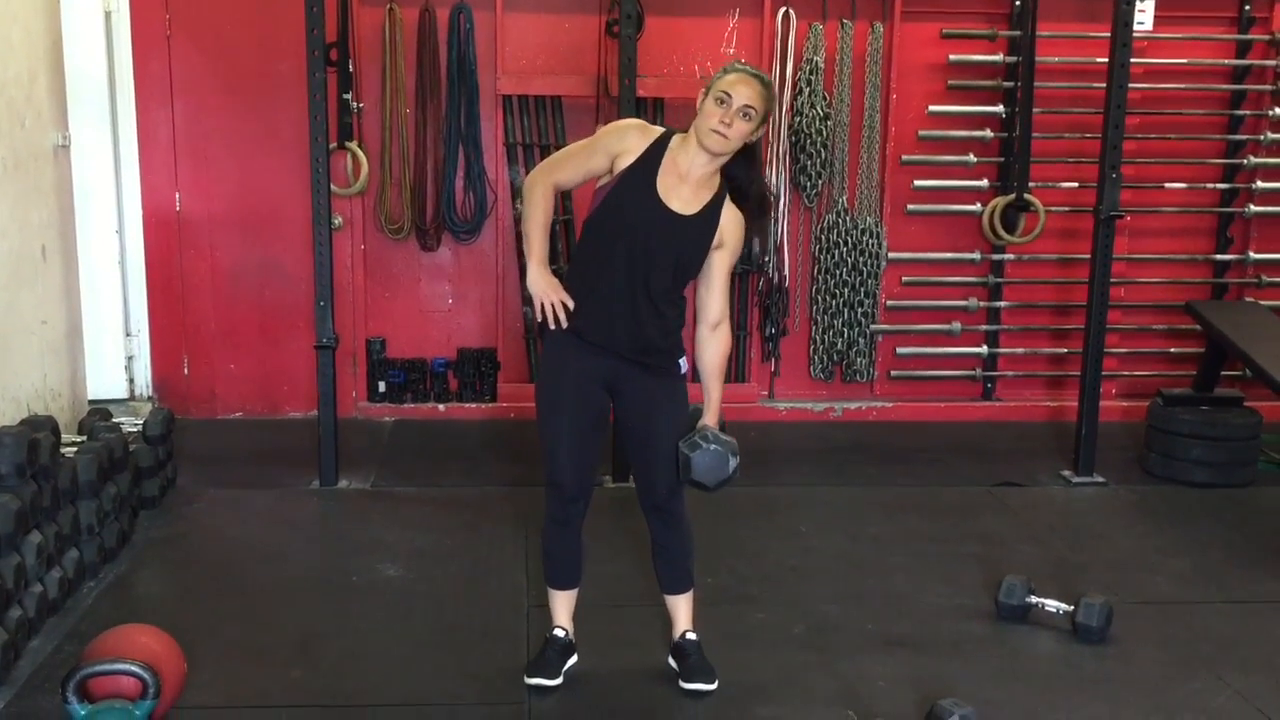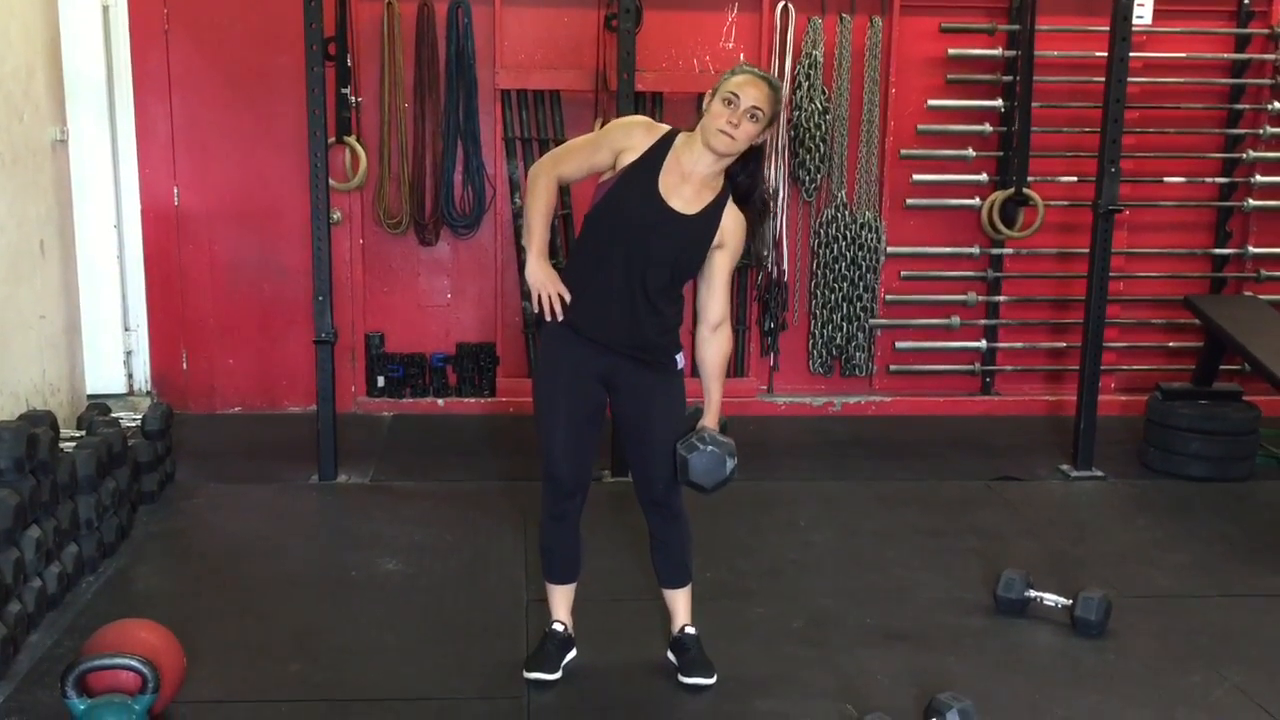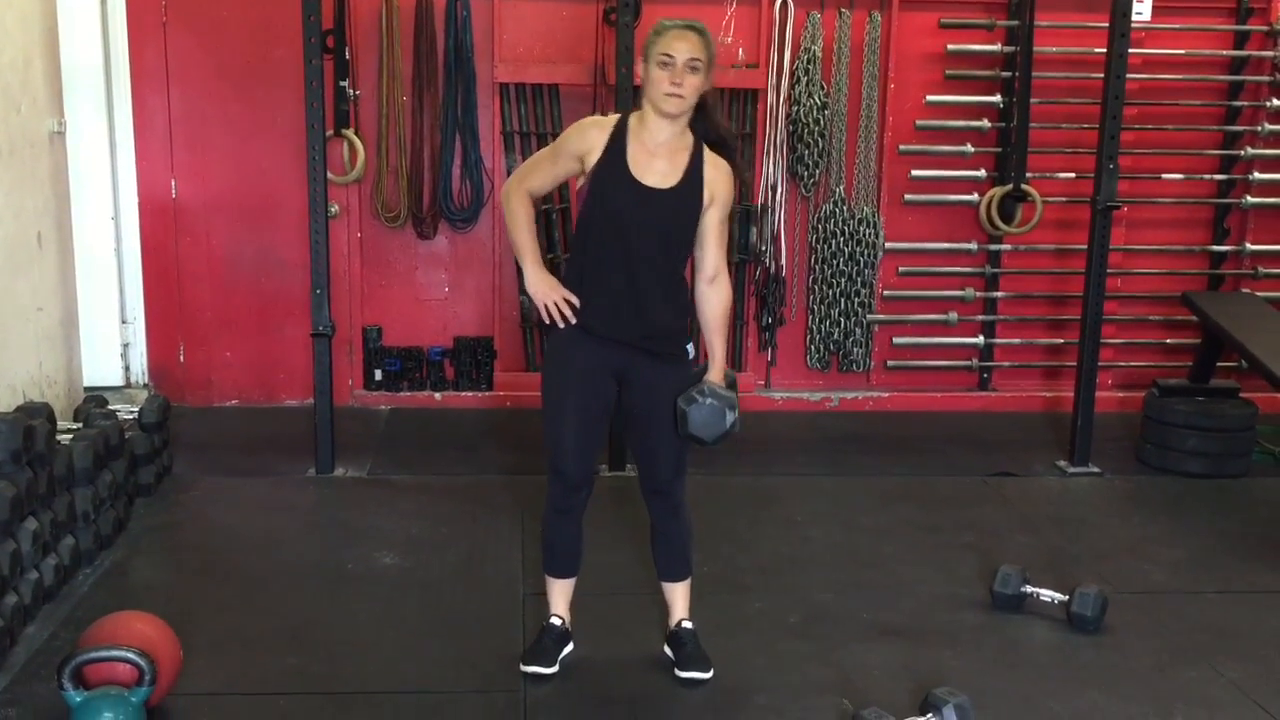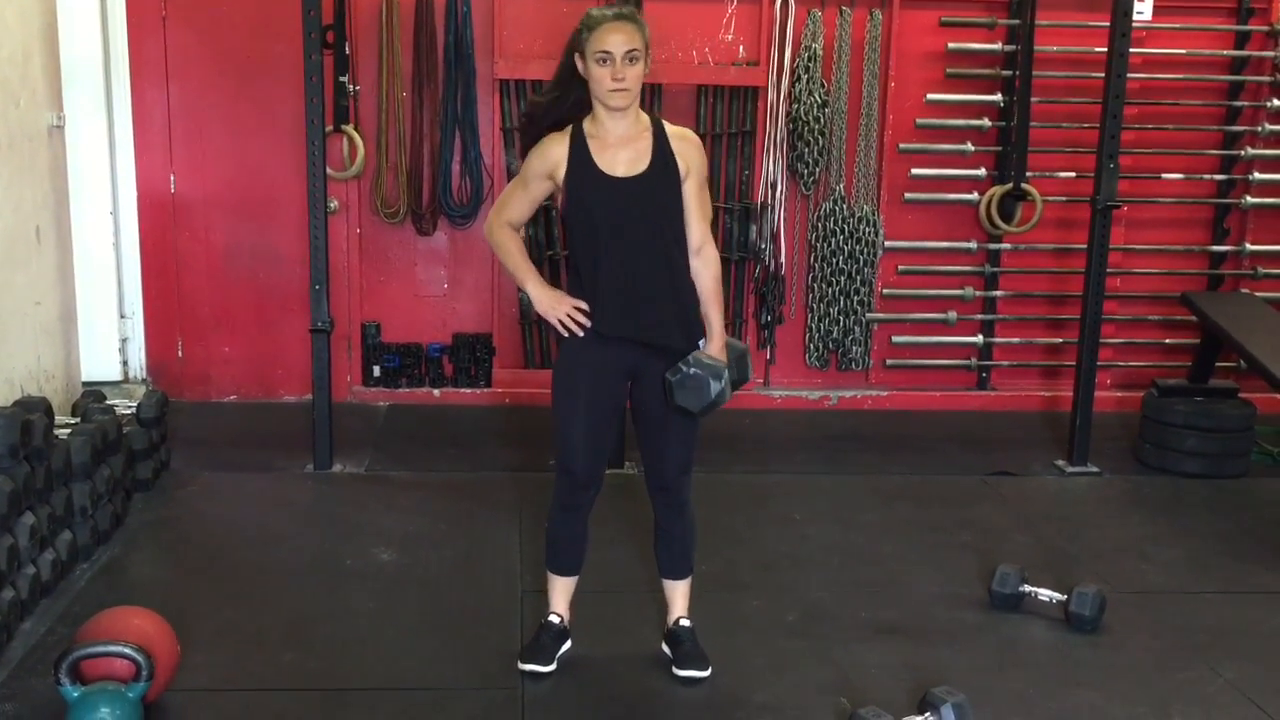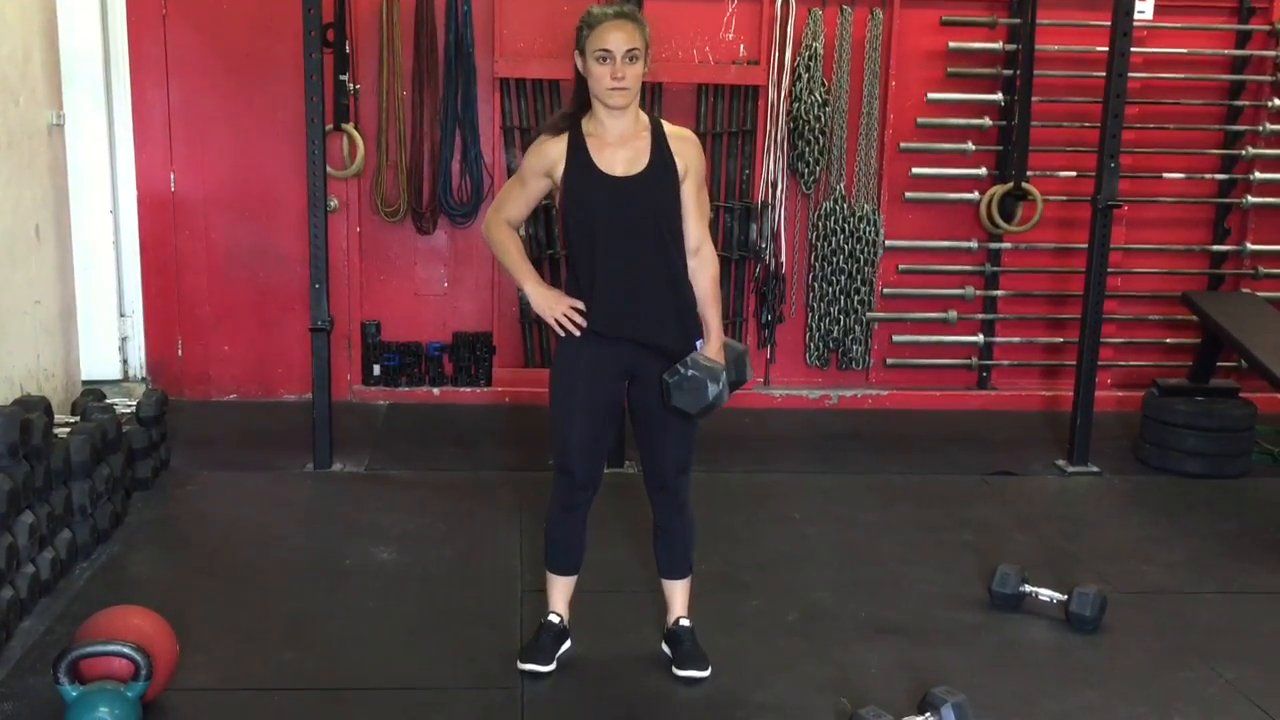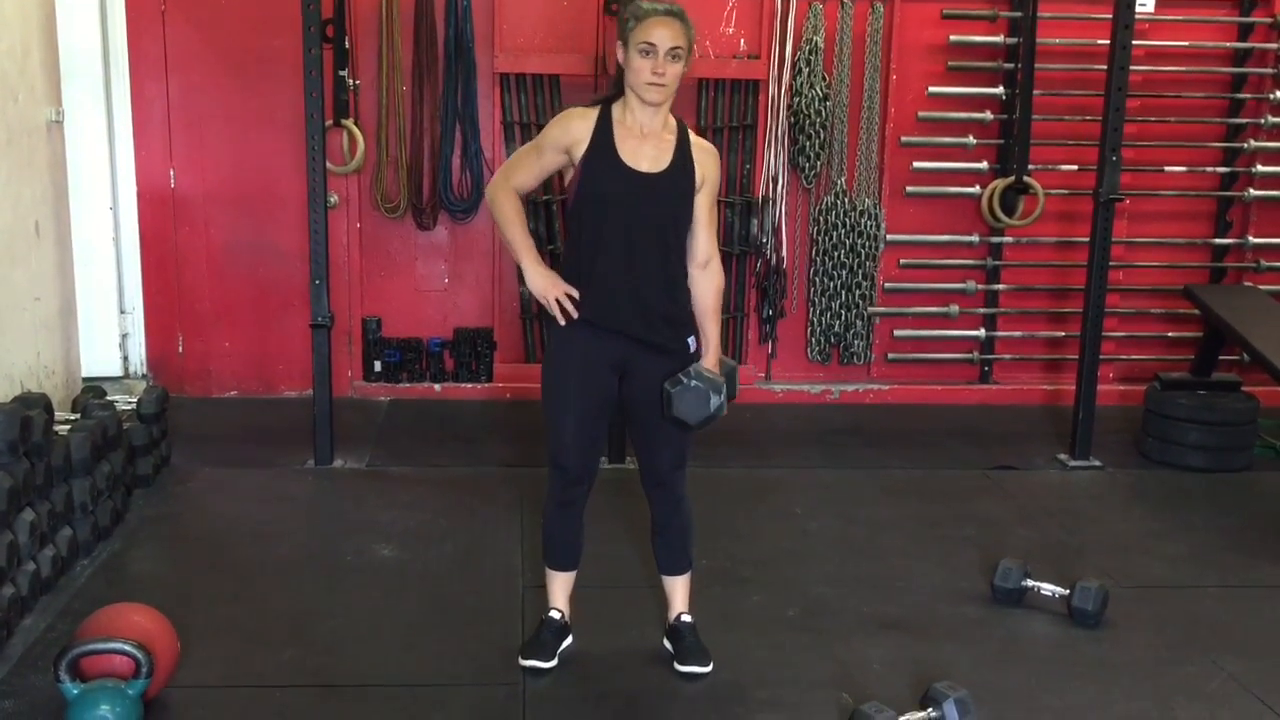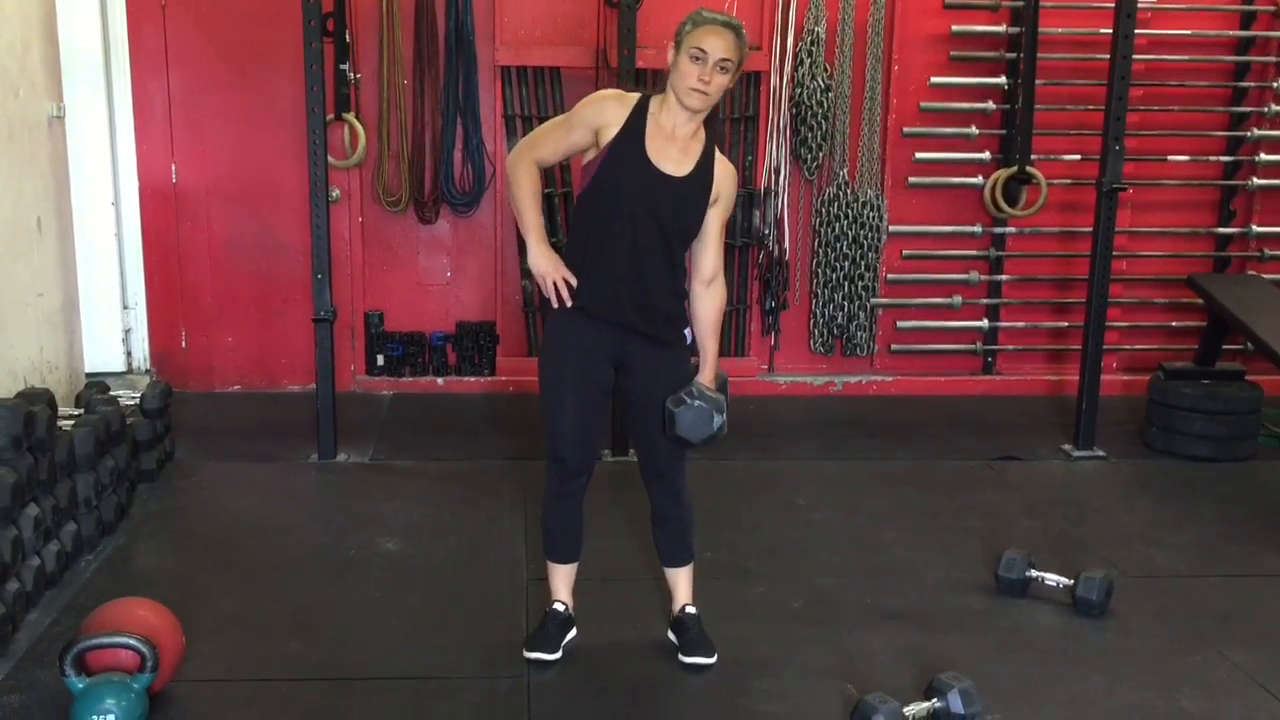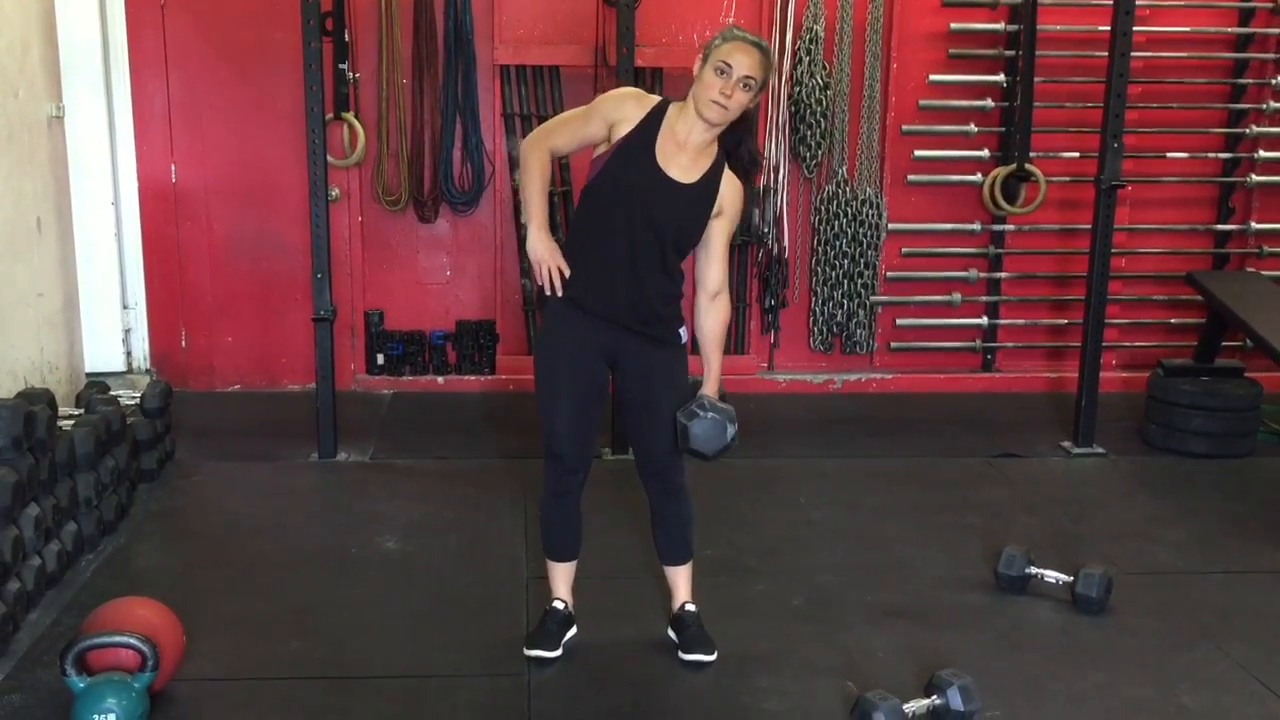
dt=0.4s
person 1, frame 1
left shoulder: (728, 219)
right shoulder: (631, 140)
left elbow: (713, 321)
right elbow: (542, 180)
left wrist: (713, 413)
right wrist: (537, 268)
left hip: (653, 366)
right hip: (574, 348)
left knee: (664, 498)
right knee: (566, 492)
left ankle: (685, 637)
right ankle: (561, 633)
person 1, frame 2
left shoulder: (729, 220)
right shoulder: (636, 138)
left elbow: (714, 322)
right elbow: (546, 172)
left wrist: (712, 414)
right wrist: (536, 261)
left hip: (650, 361)
right hip: (571, 344)
left knee: (661, 494)
right knee: (563, 488)
left ankle: (683, 632)
right ankle: (560, 628)
person 1, frame 3
left shoulder: (714, 173)
right shoulder: (596, 136)
left elbow: (711, 276)
right elbow: (518, 189)
left wrist: (716, 365)
right wrist: (534, 272)
left hip: (662, 351)
right hip: (581, 340)
left knee: (665, 486)
right knee: (569, 481)
left ankle: (681, 626)
right ankle: (557, 623)
person 1, frame 4
left shoulder: (683, 147)
right shoulder: (558, 151)
left elbow: (701, 249)
right elbow: (500, 223)
left wrist: (716, 337)
right wrist: (538, 291)
left hip: (672, 343)
right hip: (593, 341)
left knee: (670, 484)
right knee: (576, 481)
left ankle: (679, 625)
right ankle: (556, 621)
person 1, frame 5
left shoulder: (681, 146)
right shoulder: (556, 150)
left elbow: (699, 250)
right elbow: (498, 222)
left wrist: (714, 338)
right wrist: (536, 291)
left hip: (669, 344)
right hip: (590, 343)
left knee: (669, 484)
right knee: (574, 481)
left ankle: (679, 624)
right ankle: (555, 620)
person 1, frame 6
left shoulder: (700, 156)
right shoulder: (579, 128)
left elbow: (704, 262)
right elbow: (503, 189)
left wrist: (712, 350)
right wrist: (534, 270)
left hip: (663, 343)
right hip: (583, 335)
left knee: (666, 480)
right knee: (569, 476)
left ankle: (679, 620)
right ankle: (556, 617)
person 1, frame 7
left shoulder: (719, 174)
right shoulder: (612, 112)
left elbow: (708, 277)
right elbow: (524, 159)
left wrist: (709, 369)
right wrist: (537, 246)
left hip: (659, 338)
right hip: (579, 324)
left knee: (665, 471)
right knee: (568, 466)
left ankle: (684, 611)
right ankle: (560, 608)
person 1, frame 8
left shoulder: (726, 189)
right shoulder: (627, 110)
left elbow: (712, 292)
right elbow: (538, 146)
left wrist: (712, 383)
right wrist: (538, 233)
left hip: (653, 336)
right hip: (575, 319)
left knee: (663, 469)
right knee: (565, 463)
left ankle: (684, 608)
right ankle: (560, 605)
